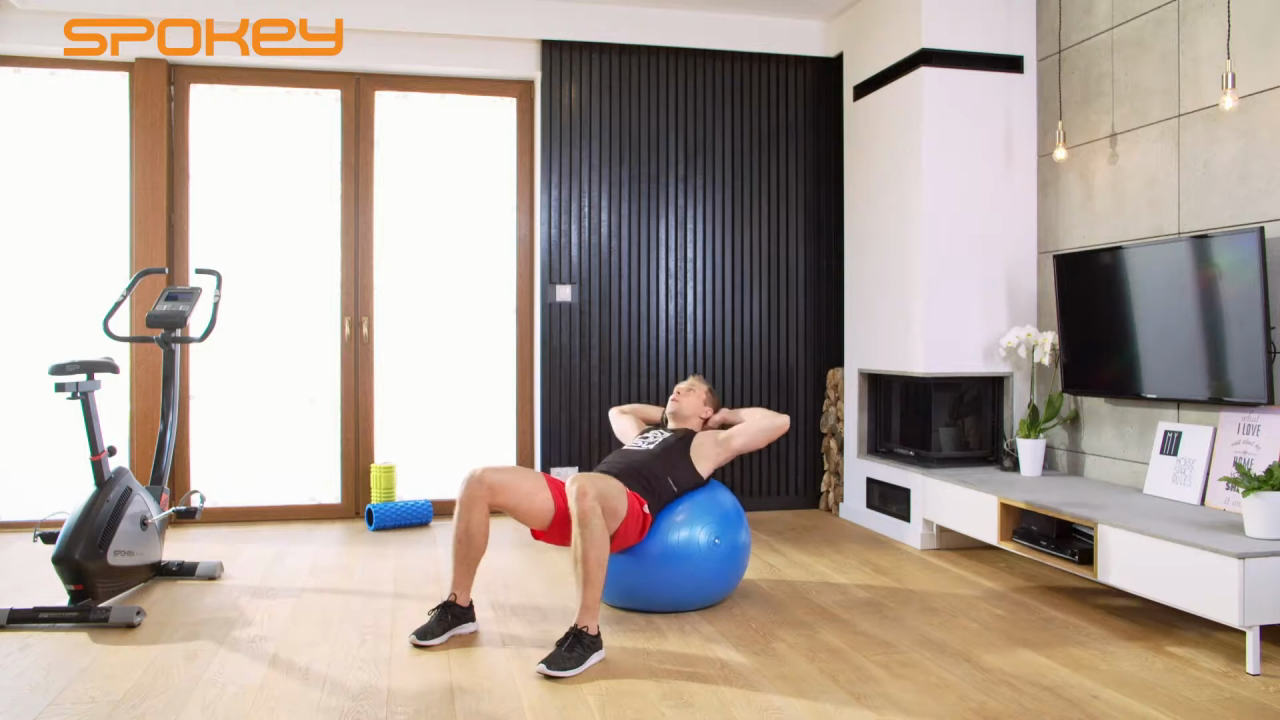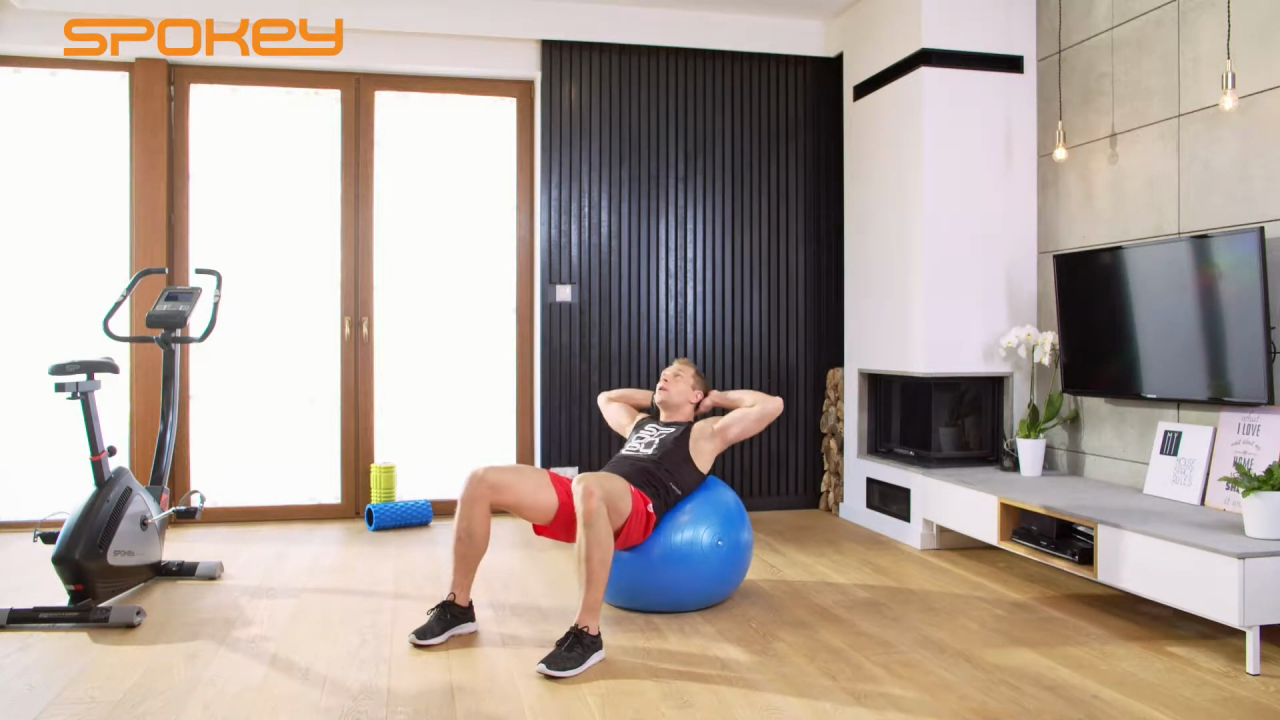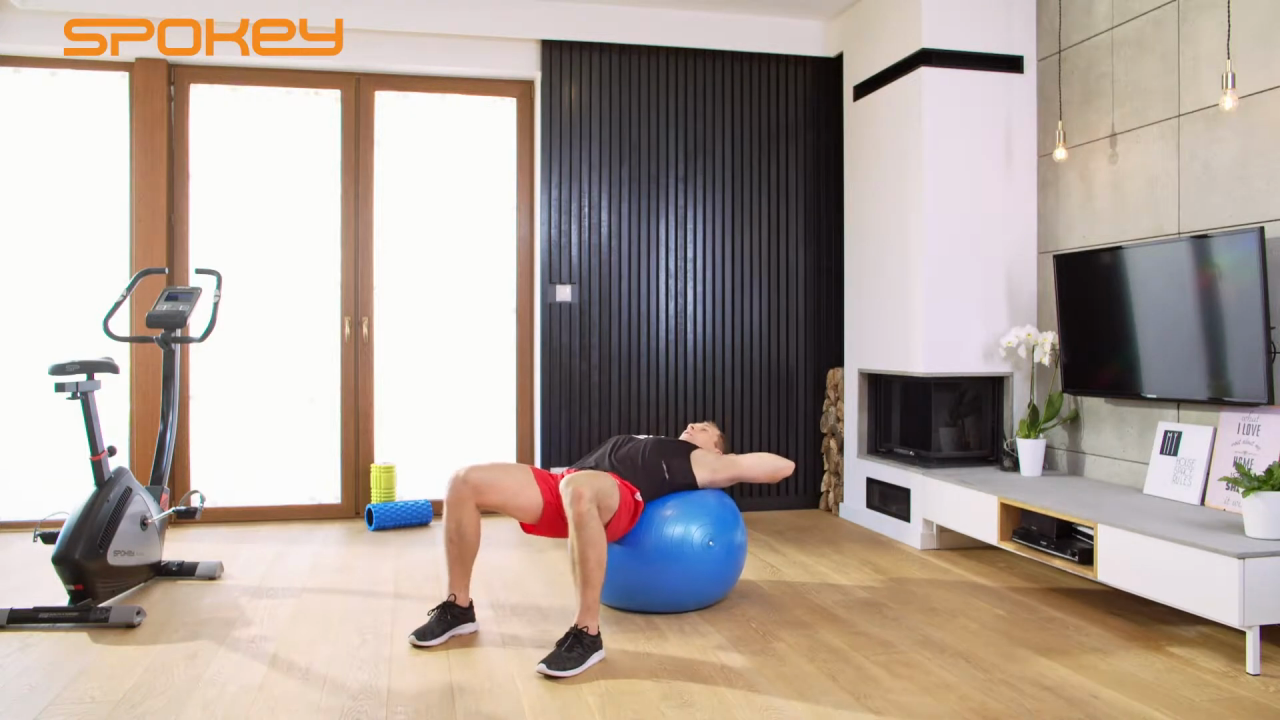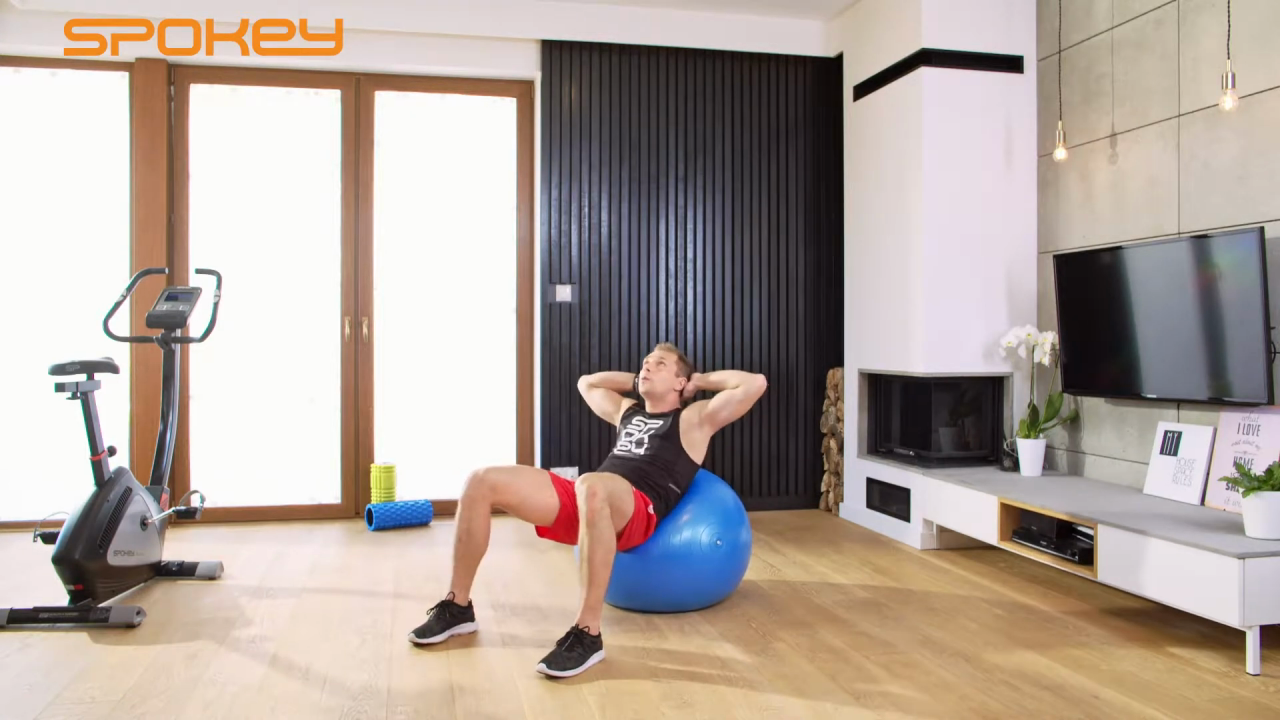
dt=1s
person 1, frame 1
left shoulder: (706, 444)
right shoulder: (646, 434)
left elbow: (779, 422)
right elbow: (617, 412)
left wrist: (727, 415)
right wrist: (665, 415)
left hip: (628, 508)
right hip: (577, 497)
left knee: (582, 489)
right knee: (479, 482)
left ankle: (587, 633)
right ankle: (459, 607)
person 1, frame 2
left shoulder: (705, 433)
right shoulder: (641, 423)
left elbow: (772, 405)
right elbow: (607, 398)
left wrist: (719, 397)
right wrist: (654, 397)
left hip: (636, 509)
right hip: (587, 496)
left knee: (588, 487)
right knee: (481, 481)
left ankle: (587, 634)
right ankle: (458, 606)
person 1, frame 3
left shoulder: (707, 463)
right shoulder: (662, 451)
left elbow: (784, 466)
left wrist: (732, 454)
left hip: (620, 493)
right hip: (568, 484)
left knee: (578, 491)
right knee: (465, 483)
left ankle: (587, 633)
right ankle: (458, 607)
person 1, frame 4
left shoulder: (694, 419)
right shoulder: (628, 412)
left elbow: (755, 383)
right elbow: (588, 383)
left wrist: (702, 380)
right wrist: (636, 381)
left hip: (637, 509)
right hip: (585, 500)
left knee: (592, 488)
right knee: (482, 482)
left ankle: (588, 634)
right ankle: (458, 606)
